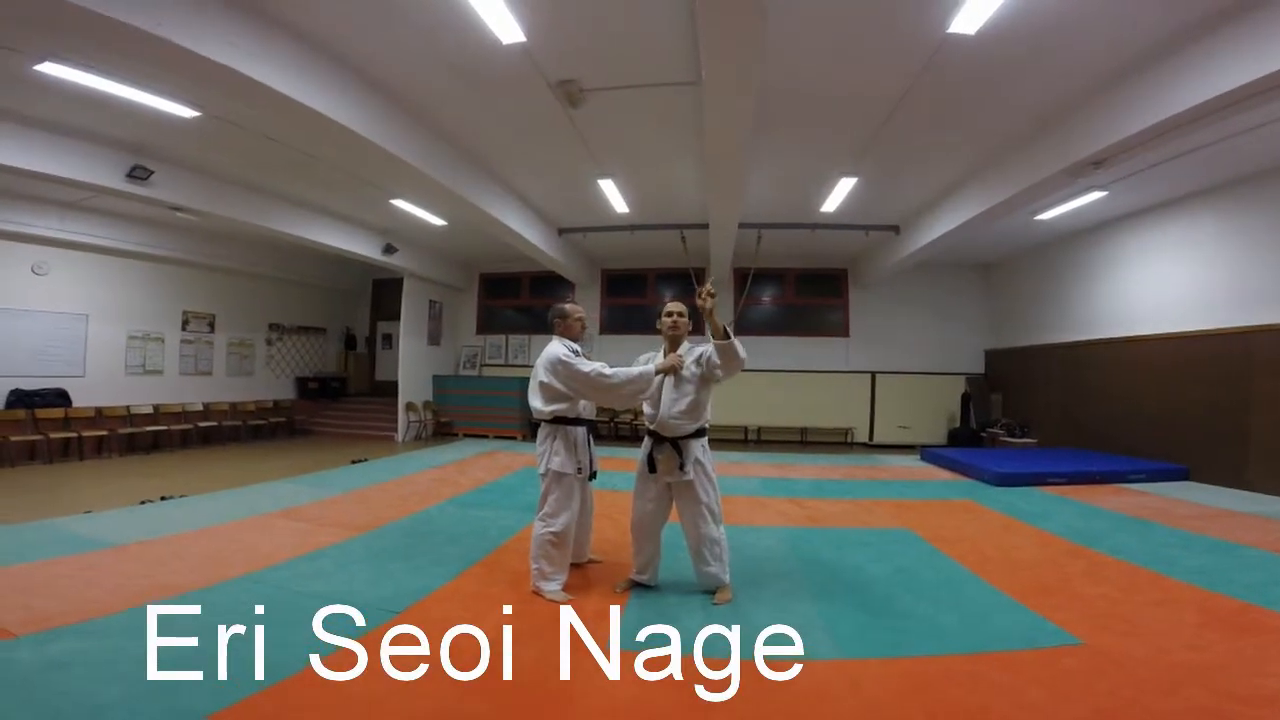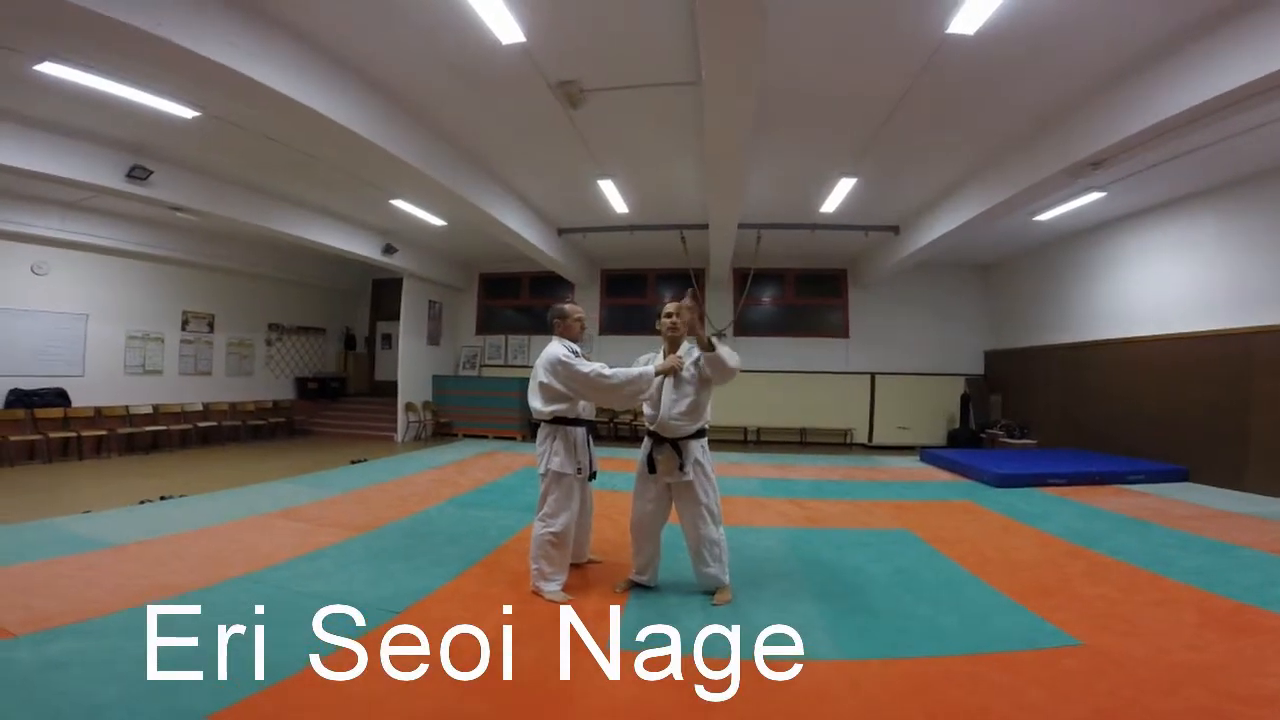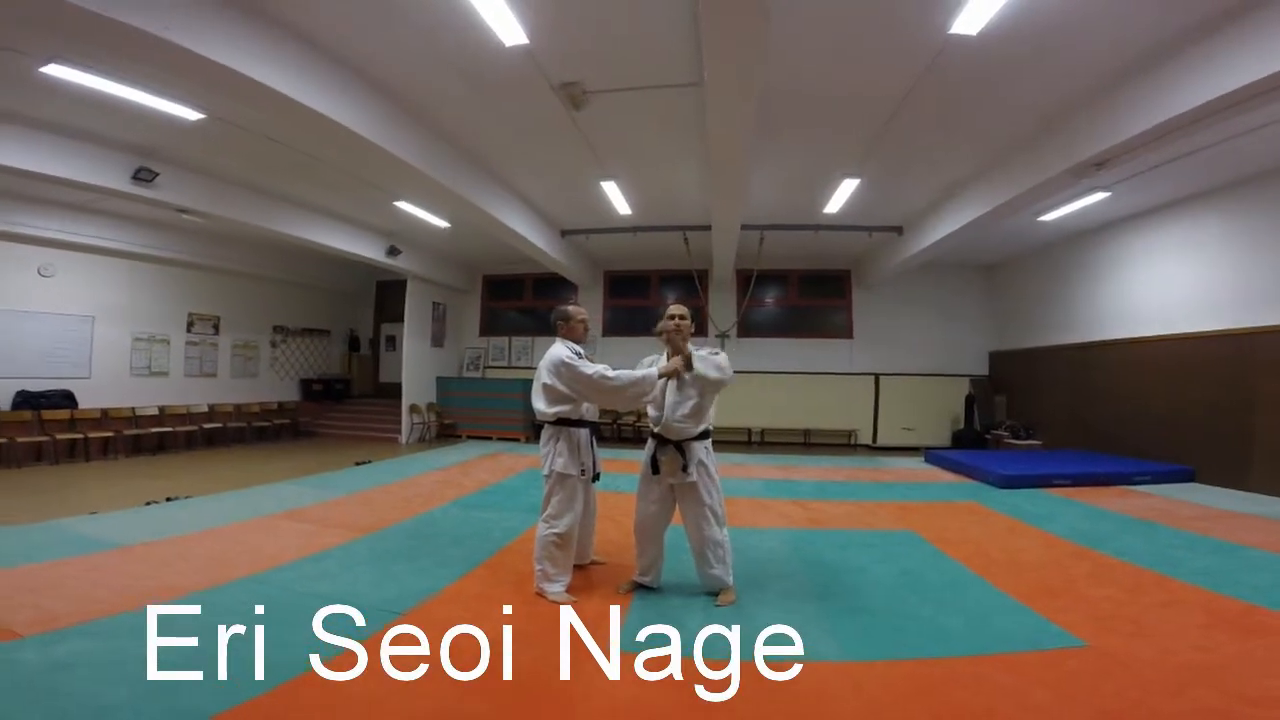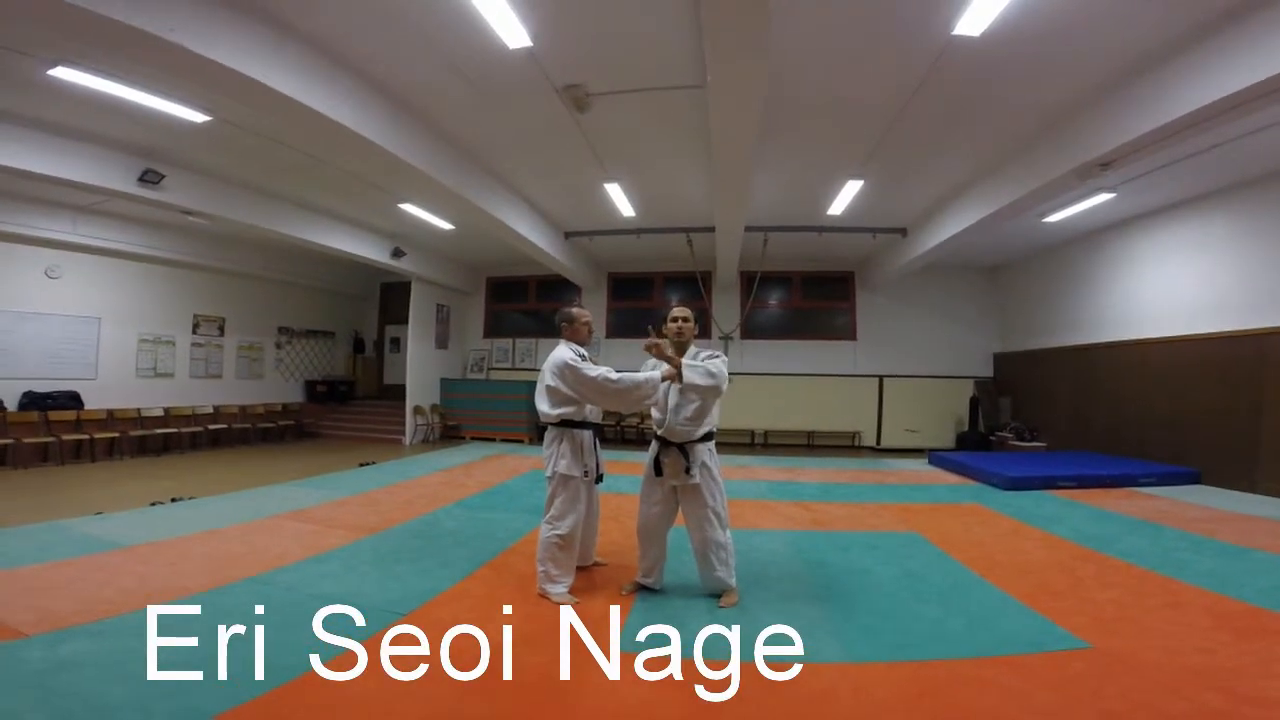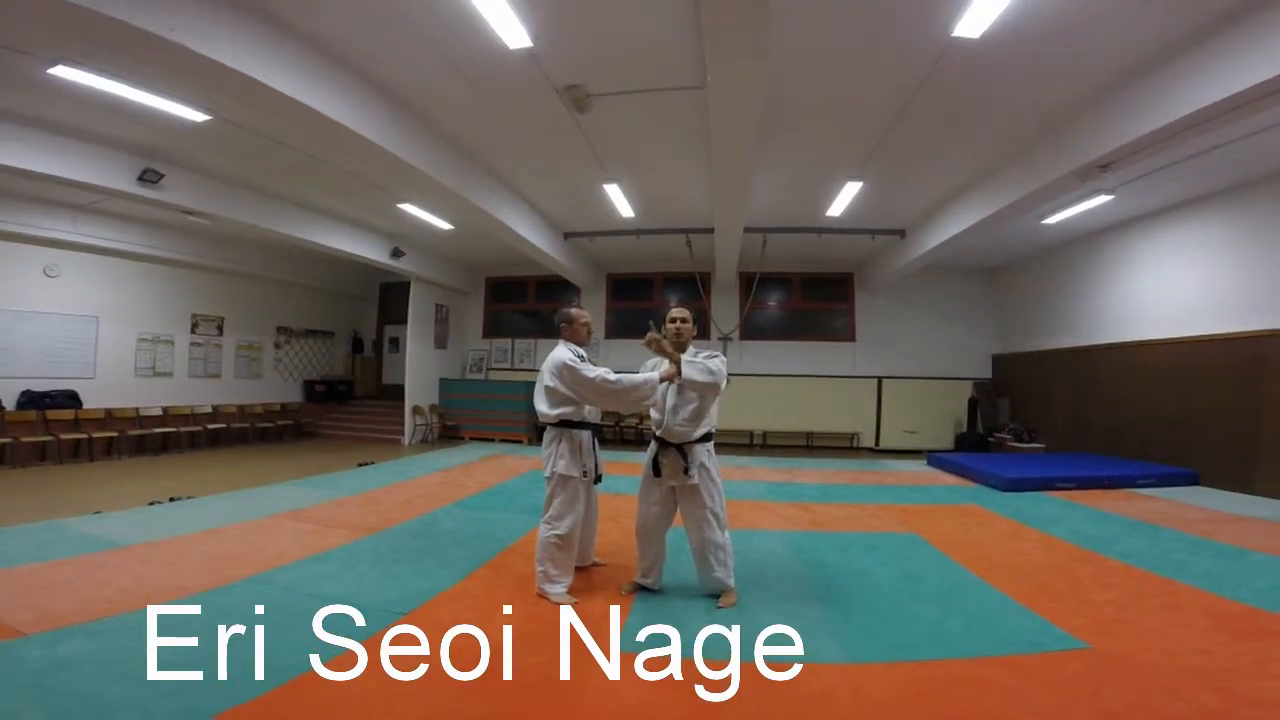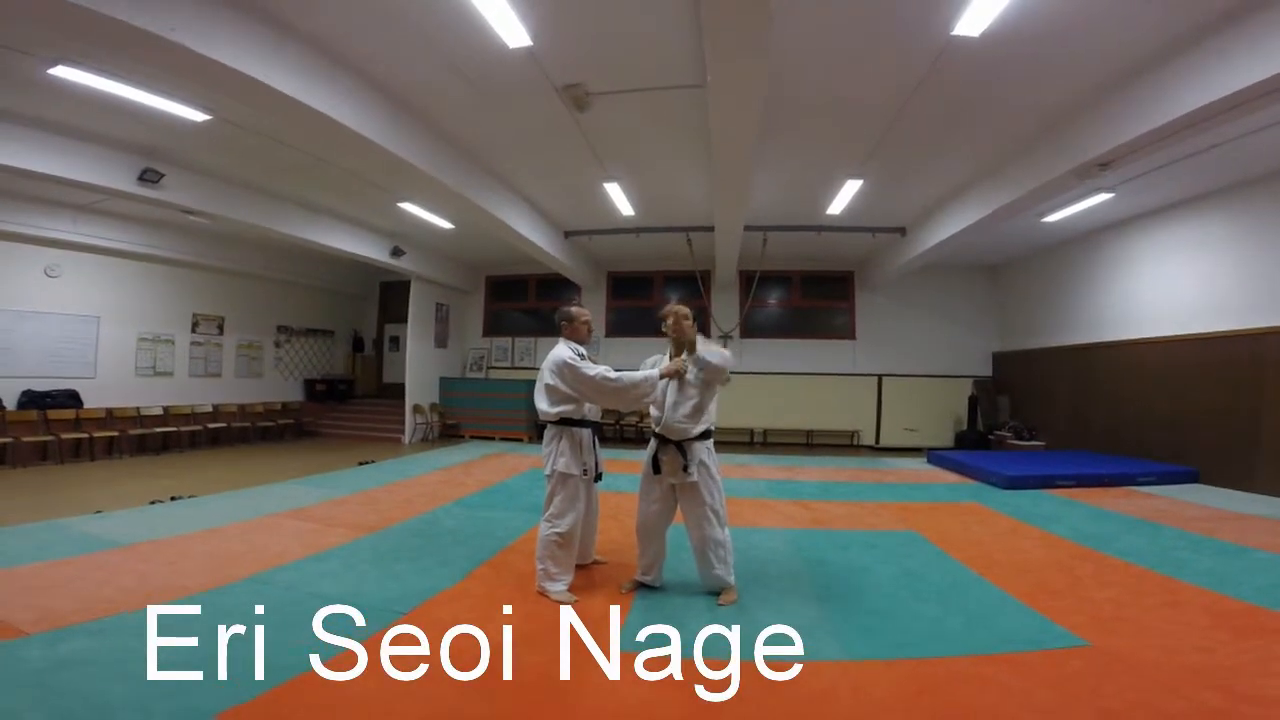
dt=0.1s
person 1, frame 1
left shoulder: (702, 356)
right shoulder: (646, 361)
left elbow: (733, 361)
left wrist: (711, 318)
left hip: (691, 451)
right hip: (654, 449)
left knee: (703, 521)
right knee: (644, 519)
left ankle: (719, 581)
right ankle: (642, 574)
person 1, frame 2
left shoulder: (700, 358)
right shoulder: (645, 362)
left elbow: (727, 367)
left wrist: (698, 330)
left hip: (690, 451)
right hip: (654, 450)
left knee: (703, 522)
right knee: (643, 520)
left ankle: (719, 581)
right ankle: (642, 575)
person 1, frame 3
left shoulder: (708, 357)
right shoulder: (650, 363)
left elbow: (720, 375)
left wrist: (681, 350)
left hip: (694, 452)
right hip: (658, 451)
left knee: (707, 523)
right knee: (647, 520)
left ankle: (722, 582)
right ankle: (645, 576)
person 1, frame 4
left shoulder: (709, 360)
right shoulder: (652, 366)
left elbow: (714, 383)
left wrist: (672, 359)
left hip: (697, 454)
right hip: (661, 453)
left knee: (710, 525)
right knee: (650, 522)
left ankle: (725, 584)
right ankle: (648, 577)
person 1, frame 5
left shoulder: (707, 362)
right shoulder: (652, 366)
left elbow: (713, 379)
left wrist: (671, 355)
left hip: (695, 455)
right hip: (660, 454)
left knee: (708, 526)
right knee: (649, 523)
left ankle: (724, 585)
right ankle: (647, 578)
person 1, frame 6
left shoulder: (707, 357)
right shoulder: (652, 364)
left elbow: (720, 365)
left wrist: (687, 337)
left hip: (695, 453)
right hip: (660, 451)
left knee: (708, 523)
right knee: (649, 521)
left ankle: (724, 582)
right ankle: (647, 575)
person 2, frame 1
left shoulder: (568, 353)
right shoulder: (558, 356)
left elbow: (590, 387)
right elbow: (604, 379)
right wrist: (657, 368)
left hip: (575, 438)
right hip: (561, 440)
left knee: (580, 504)
right knee: (557, 512)
left ankle: (576, 554)
right ankle: (546, 580)
person 2, frame 2
left shoulder: (567, 353)
right shoulder: (557, 357)
left elbow: (590, 387)
right elbow: (604, 380)
right wrist: (657, 370)
left hip: (574, 438)
right hip: (561, 441)
left knee: (580, 504)
right knee: (557, 513)
left ankle: (576, 554)
right ankle: (546, 581)
person 2, frame 3
left shoulder: (571, 355)
right shoulder: (561, 358)
left elbow: (593, 389)
right elbow: (607, 382)
right wrist: (660, 372)
left hip: (578, 439)
right hip: (564, 442)
left knee: (583, 505)
right knee: (561, 514)
left ankle: (579, 555)
right ankle: (549, 582)
person 2, frame 4
left shoulder: (574, 356)
right shoulder: (565, 360)
left elbow: (597, 390)
right elbow: (611, 384)
right wrist: (662, 375)
left hip: (581, 440)
right hip: (568, 444)
left knee: (586, 507)
right knee: (563, 515)
left ankle: (582, 557)
right ankle: (552, 583)
person 2, frame 5
left shoulder: (574, 357)
right shoulder: (564, 360)
left elbow: (595, 392)
right elbow: (609, 385)
right wrist: (661, 376)
left hip: (580, 441)
right hip: (566, 444)
left knee: (585, 507)
right knee: (562, 515)
left ankle: (580, 557)
right ankle: (551, 583)
person 2, frame 6
left shoulder: (574, 355)
right shoulder: (564, 359)
left elbow: (596, 390)
right elbow: (609, 383)
right wrist: (661, 373)
left hip: (580, 439)
right hip: (566, 442)
left knee: (586, 505)
right knee: (562, 513)
left ankle: (581, 555)
right ankle: (551, 581)
